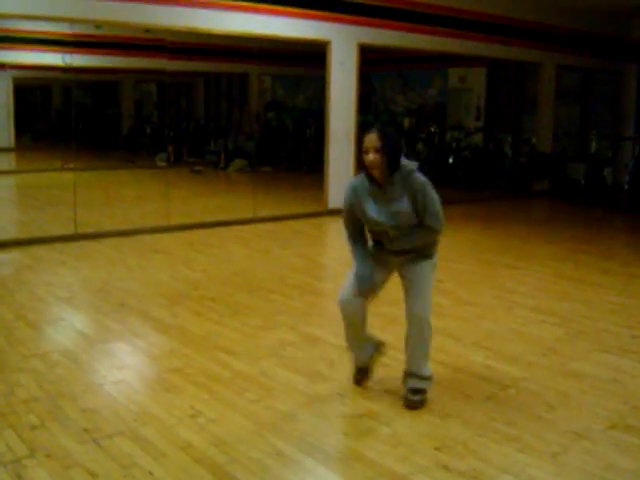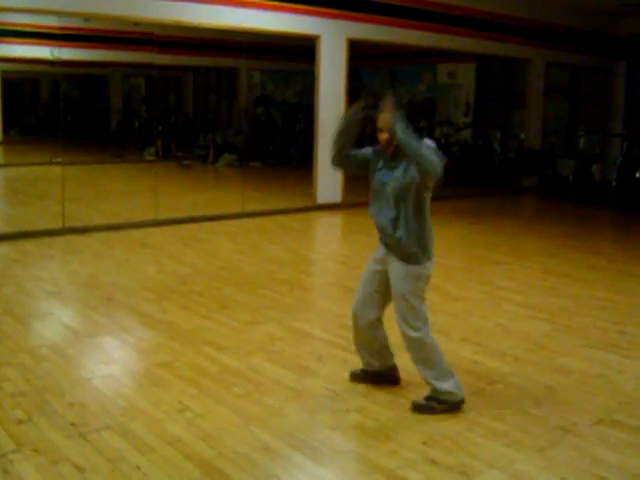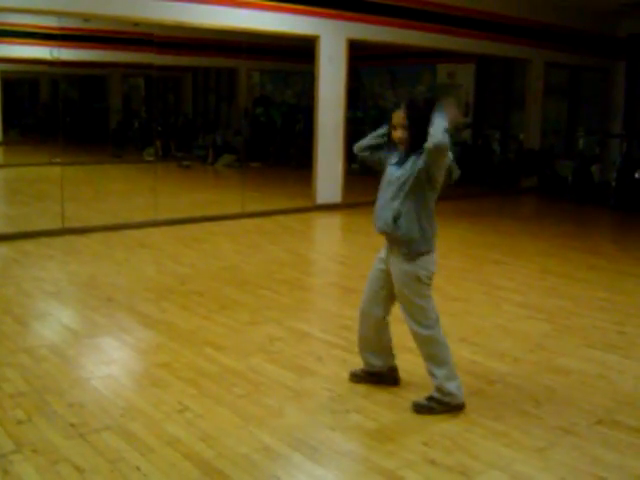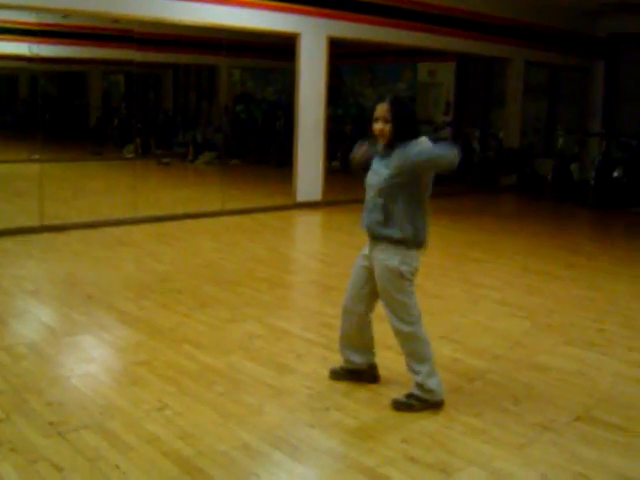
dt=0.3s
person 1, frame 1
left shoulder: (415, 181)
right shoulder: (357, 189)
left elbow: (434, 227)
right elbow: (352, 231)
left wrist: (397, 245)
right wrist: (362, 266)
left hip: (417, 253)
right hip: (379, 252)
left knee: (418, 315)
right knee: (349, 298)
left ankle: (417, 380)
right ankle: (364, 354)
person 1, frame 2
left shoulder: (419, 157)
right shoulder: (376, 157)
left elbow: (430, 170)
right elbow: (340, 158)
left wrist: (400, 127)
right wrist: (350, 123)
left hip: (411, 257)
right hip: (385, 250)
left knee: (412, 326)
right knee: (363, 314)
left ankle: (447, 393)
right ankle: (380, 367)
person 1, frame 3
left shoulder: (430, 161)
right shoulder: (394, 156)
left elbow: (438, 144)
right elbow: (360, 149)
left wrist: (440, 116)
right wrist: (390, 131)
left hip: (412, 255)
right hip: (390, 249)
left knee: (423, 325)
right knee: (371, 311)
left ankle: (449, 394)
right ankle: (380, 367)
person 1, frame 4
left shoulder: (412, 153)
right shoulder: (381, 153)
left elbow: (449, 157)
left wrist: (405, 162)
right wrist: (364, 156)
left hip: (396, 251)
right hip: (373, 245)
left knee: (405, 321)
right knee: (353, 307)
left ankle: (428, 390)
right ankle: (359, 364)
